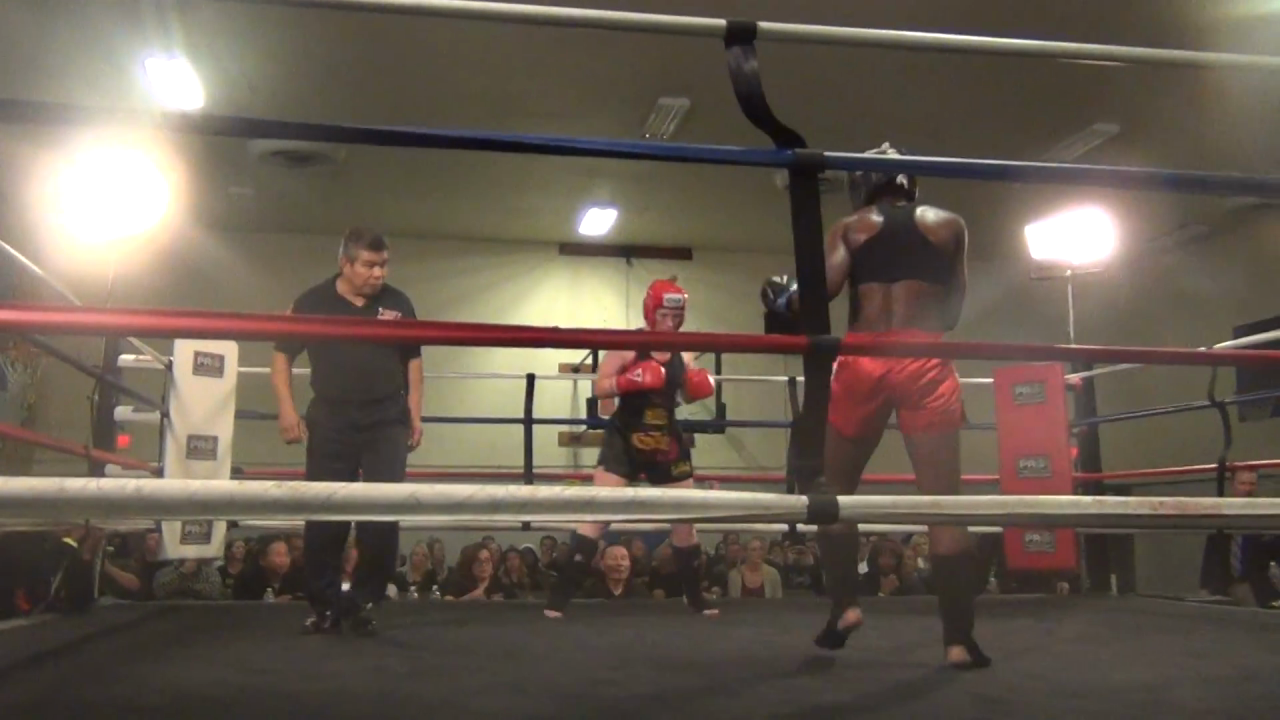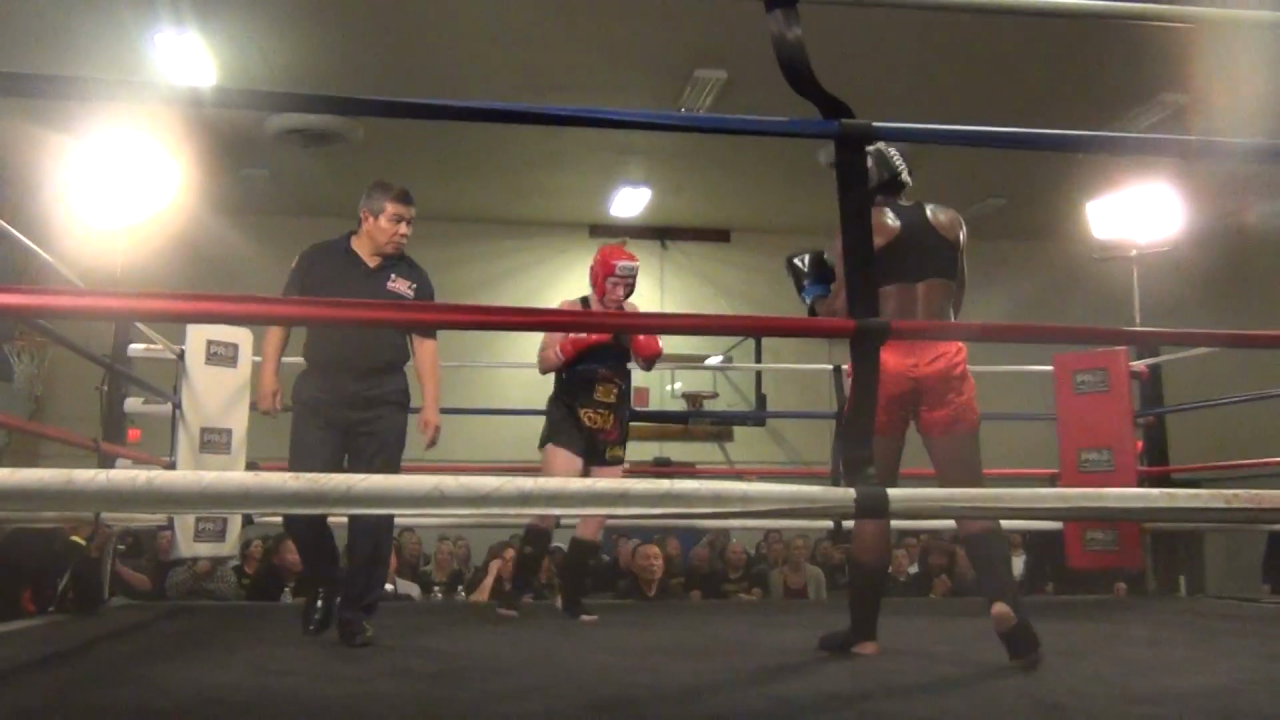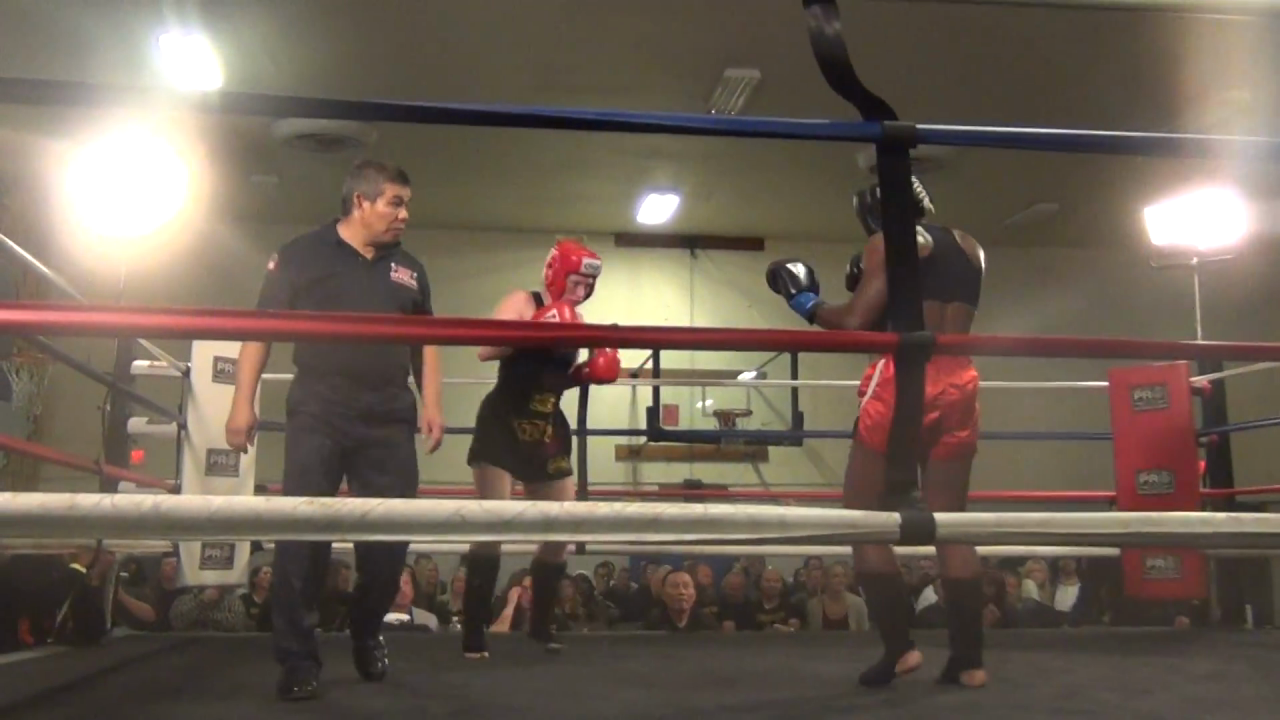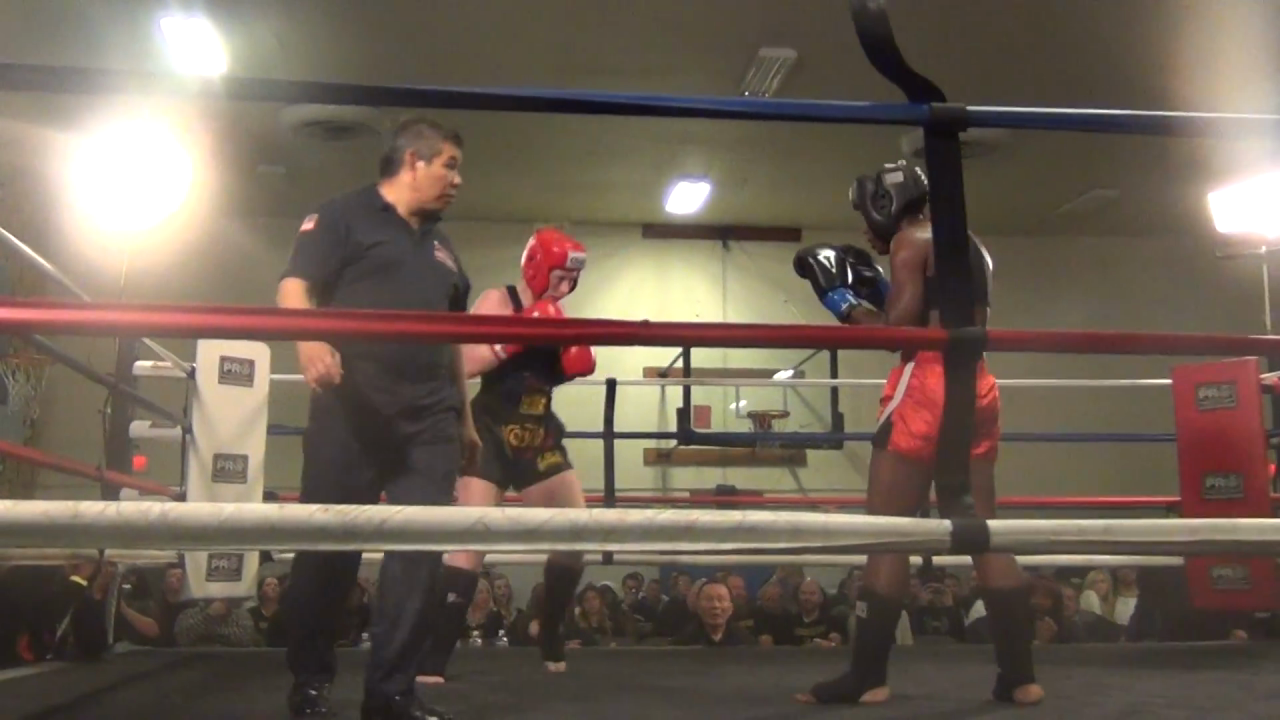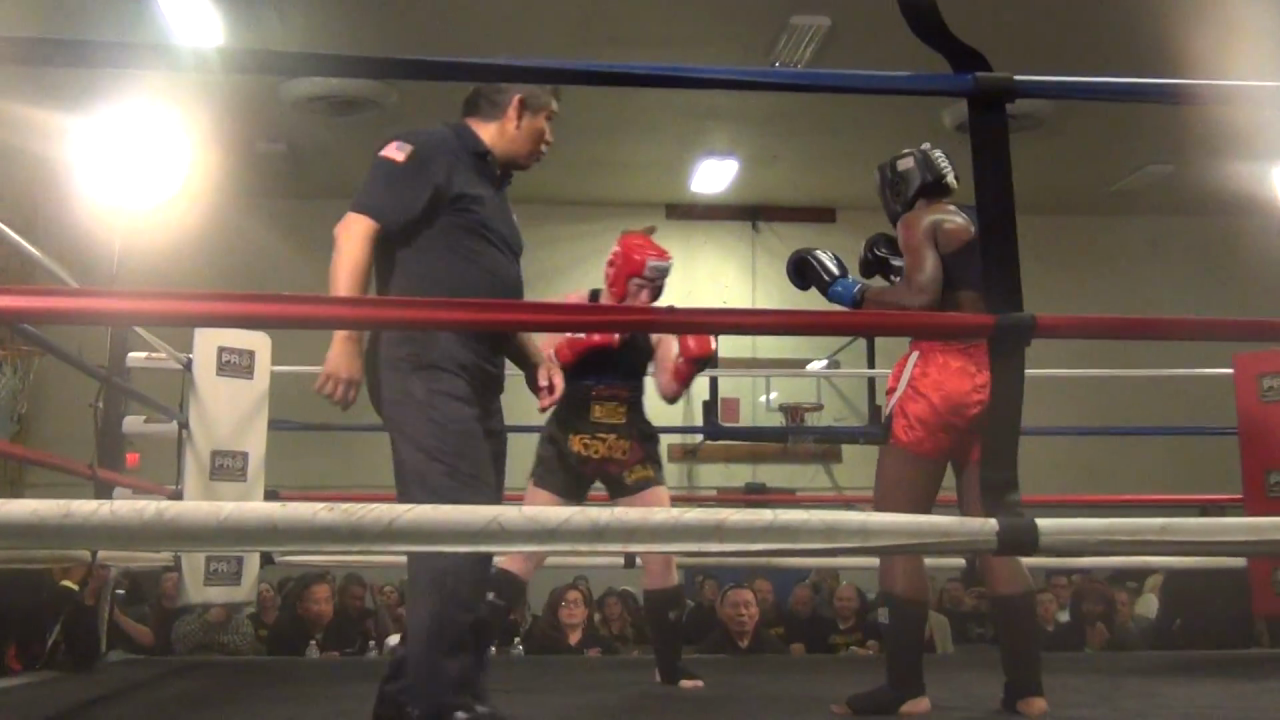
dt=0.4s
person 1, frame 1
left shoulder: (851, 225)
right shoulder: (949, 225)
left elbow: (824, 288)
right elbow: (949, 312)
left wrist: (786, 299)
left hip: (864, 360)
right hip: (926, 363)
left knee: (837, 487)
right knee: (942, 502)
left ankle: (843, 604)
right ankle: (959, 639)
person 1, frame 2
left shoulder: (863, 229)
right shoulder: (951, 221)
left elbow: (842, 314)
left wrist: (811, 290)
left hip: (884, 362)
right hip: (943, 357)
right knee: (966, 494)
left ankle: (862, 630)
right ankle: (1004, 604)
person 1, frame 3
left shoulder: (888, 243)
right shoulder: (970, 248)
left elbow: (860, 322)
left wrist: (804, 300)
left hip: (903, 379)
right hip: (959, 381)
left knee: (866, 517)
left ankle: (898, 647)
right ankle: (968, 659)
person 1, frame 4
left shoulder: (911, 241)
right shoulder: (973, 246)
left elbow: (899, 329)
left wrist: (840, 298)
right wrist: (875, 285)
left hip: (928, 384)
right hip: (977, 387)
left ankle: (868, 675)
right ankle: (1019, 675)
person 1, frame 5
left shoulder: (920, 221)
left elbow: (922, 298)
left wrist: (848, 290)
right wrist: (899, 272)
left hip: (937, 375)
right hip: (990, 377)
person 2, frame 1
left shoulder: (398, 304)
right shoulder: (311, 303)
left elbow: (411, 360)
right elbow: (283, 356)
left wrist: (414, 414)
right wrist: (287, 409)
left hip: (386, 422)
right hip: (330, 422)
right knee: (324, 520)
left ankle: (364, 599)
right ankle: (326, 605)
person 2, frame 2
left shoulder: (412, 278)
right shoulder: (317, 260)
left elbow: (425, 343)
left wrist: (431, 404)
right wrist: (268, 375)
left hip: (382, 403)
right hip: (319, 397)
left knee: (373, 510)
left ankle: (355, 611)
right ankle: (324, 584)
person 2, frame 3
left shoulder: (409, 270)
right shoulder: (302, 255)
left elbow: (423, 341)
left wrist: (432, 403)
right wrist: (243, 401)
left hip: (390, 416)
right hip: (319, 412)
left knee: (388, 536)
right knee: (304, 531)
left ankle: (367, 631)
right ankle: (298, 663)
person 2, frame 4
left shoulder: (442, 248)
right shoulder: (343, 216)
right elbow: (293, 290)
left wrist: (464, 417)
right wrist: (312, 343)
left hip: (430, 414)
right hip: (354, 404)
left knee: (420, 549)
right knee: (329, 543)
person 2, frame 5
left shoulder: (493, 189)
right shoulder: (427, 151)
right elbow: (355, 231)
left wrist: (534, 358)
right wrist: (347, 337)
left hip: (477, 376)
right hip: (426, 364)
person 3, frame 1
left shoulder: (683, 349)
right shoulder: (627, 344)
left elbow: (689, 394)
right elbow: (599, 388)
left wrist: (700, 386)
right wrist: (628, 381)
left hip: (667, 441)
right hip: (623, 439)
left knee: (685, 523)
right knee: (597, 517)
left ankle: (695, 597)
right ankle: (560, 595)
person 3, frame 2
left shoulder: (630, 314)
right shoulder: (572, 310)
left elbow: (644, 363)
right elbow: (544, 364)
left wrist: (650, 350)
right wrist: (575, 341)
left hip: (611, 422)
right hip: (569, 416)
left knee: (595, 515)
left ankle: (573, 599)
right ankle: (516, 590)
person 3, frame 3
left shoulder: (573, 322)
right shoulder: (521, 303)
right elbow: (486, 349)
left wrist: (589, 370)
left hip: (548, 431)
right hip: (504, 424)
left ankle: (540, 624)
right ankle: (474, 632)
person 3, frame 4
left shoulder: (551, 318)
right shoulder: (497, 302)
right elbow: (468, 364)
left wrist: (573, 364)
right wrist: (517, 337)
left hip: (539, 436)
right hip: (491, 432)
left ankle: (551, 634)
right ankle: (435, 656)
person 3, frame 5
right shoulder: (577, 306)
left elbow: (669, 390)
left wrist: (691, 361)
right wrist: (581, 341)
left hip: (630, 445)
right hip: (569, 443)
left knee: (660, 553)
right knee: (526, 546)
left ankle: (672, 665)
